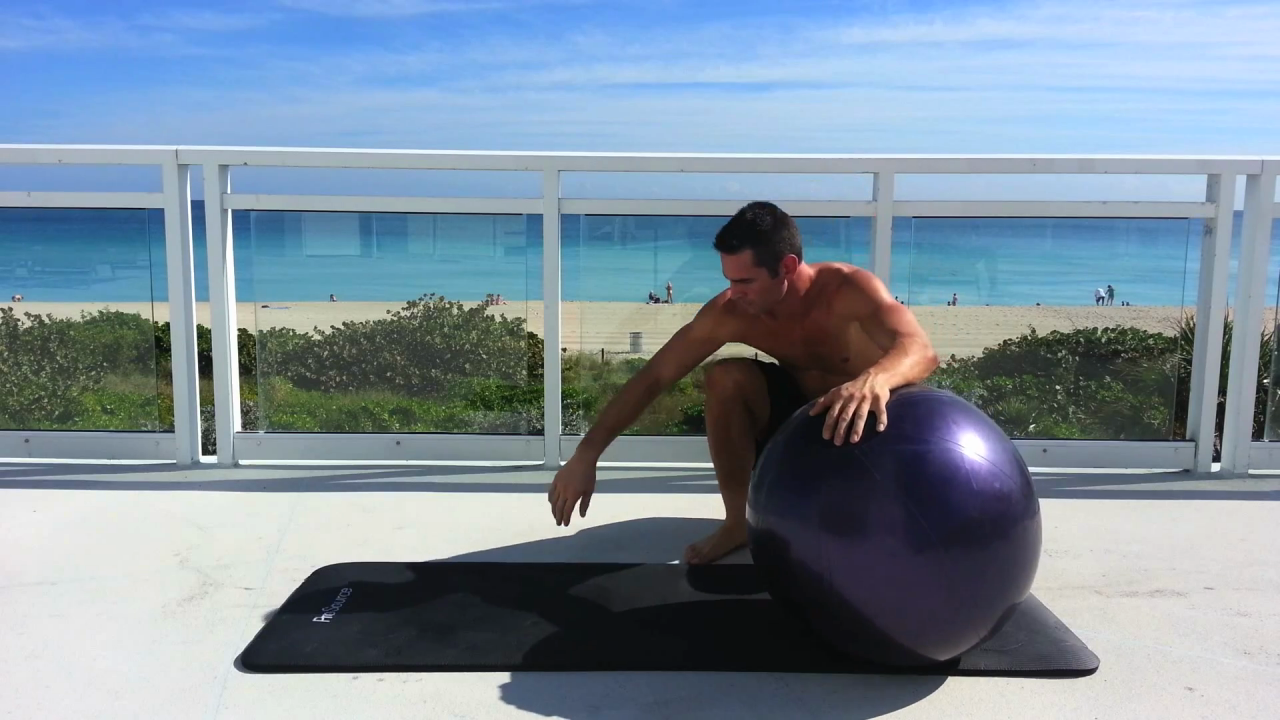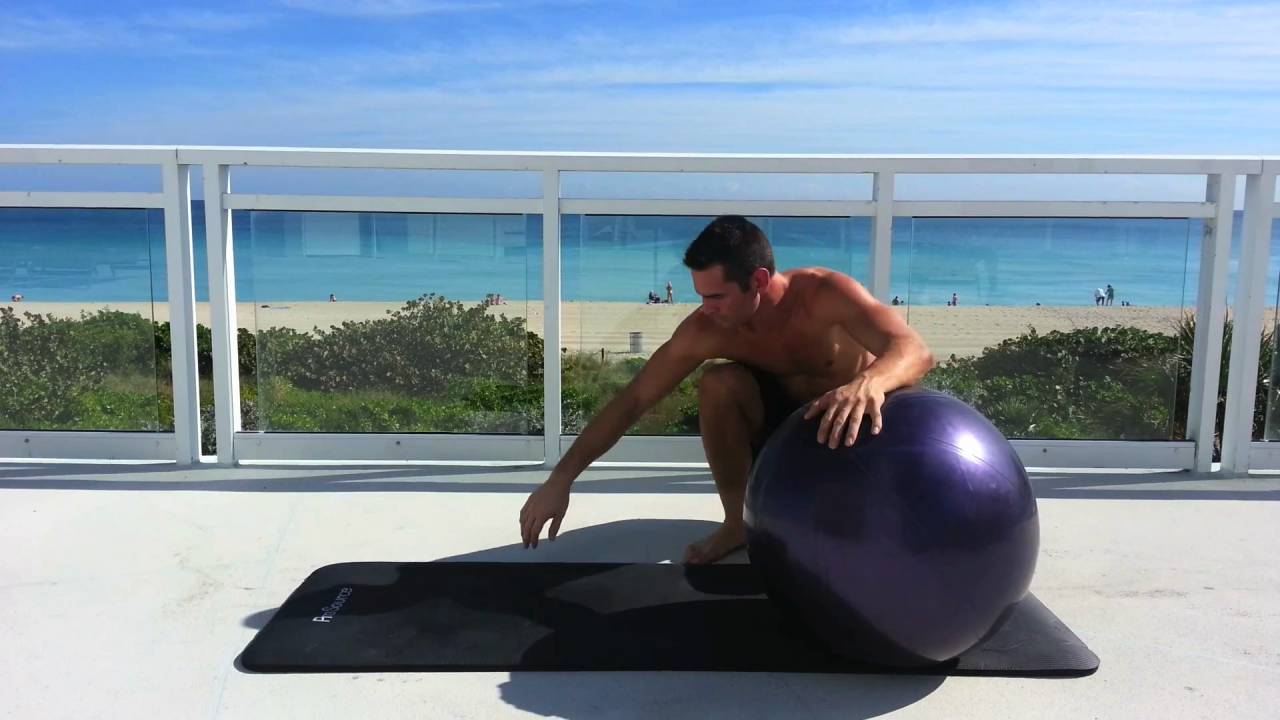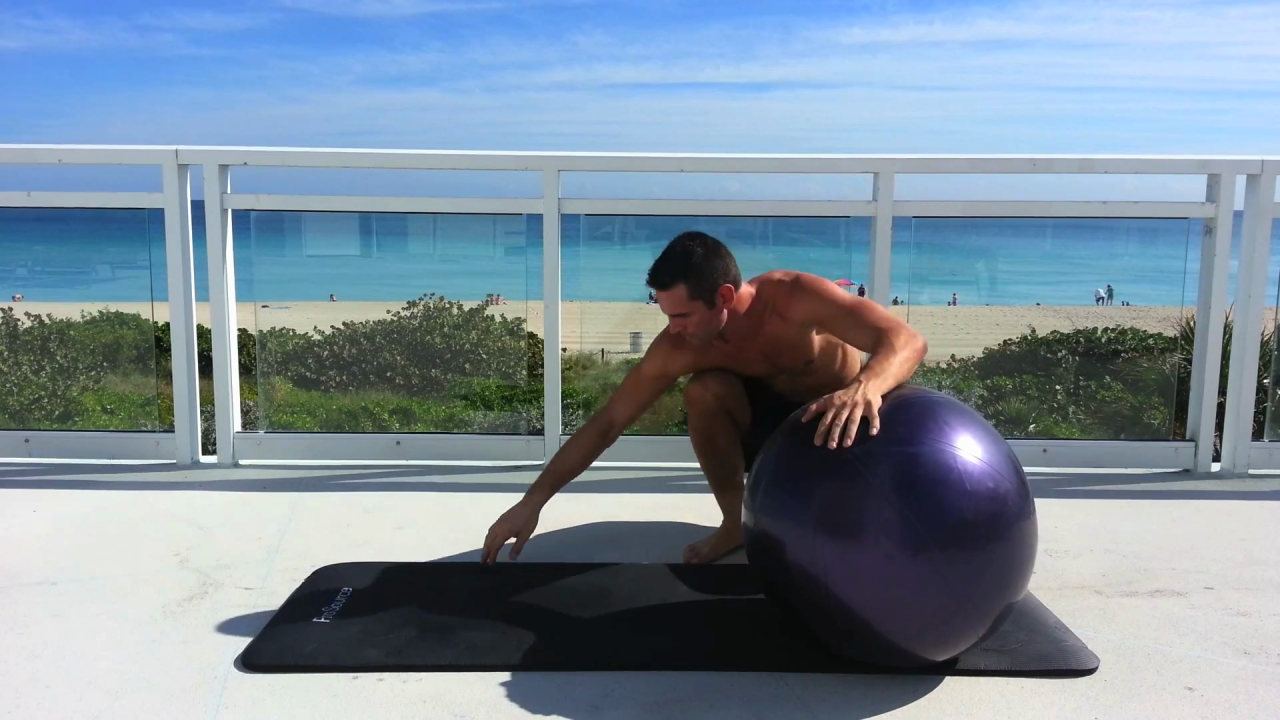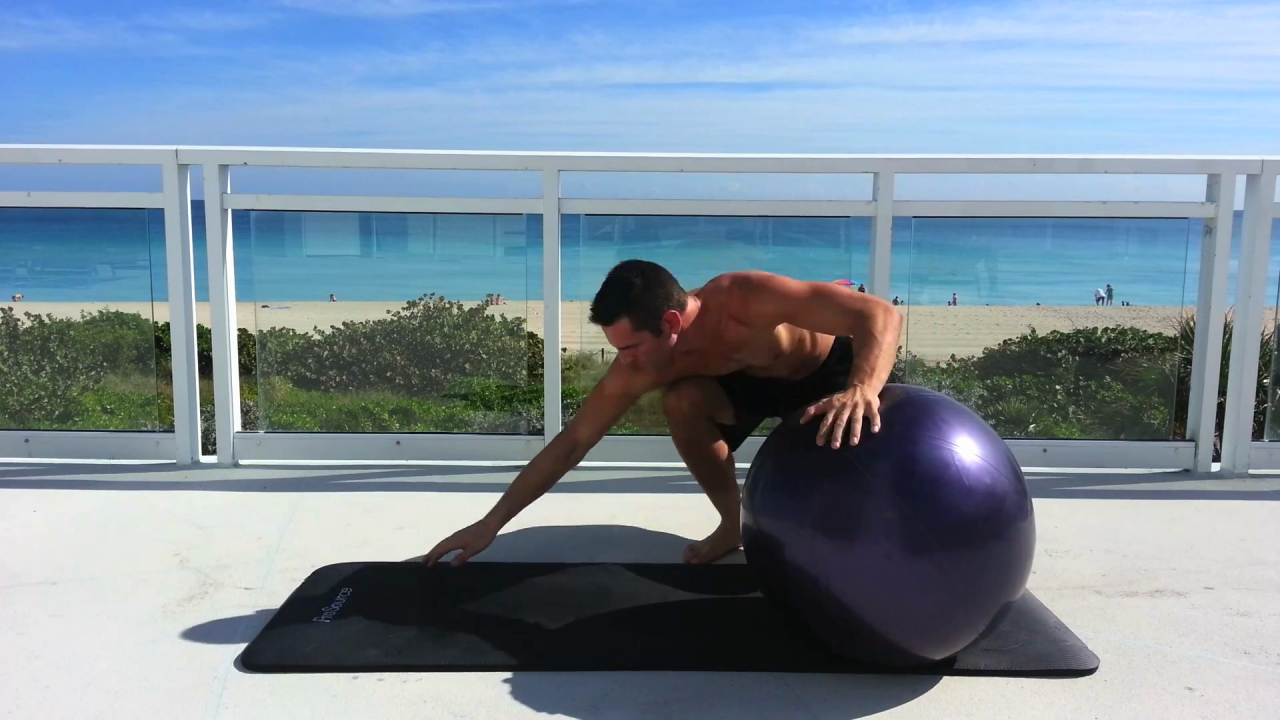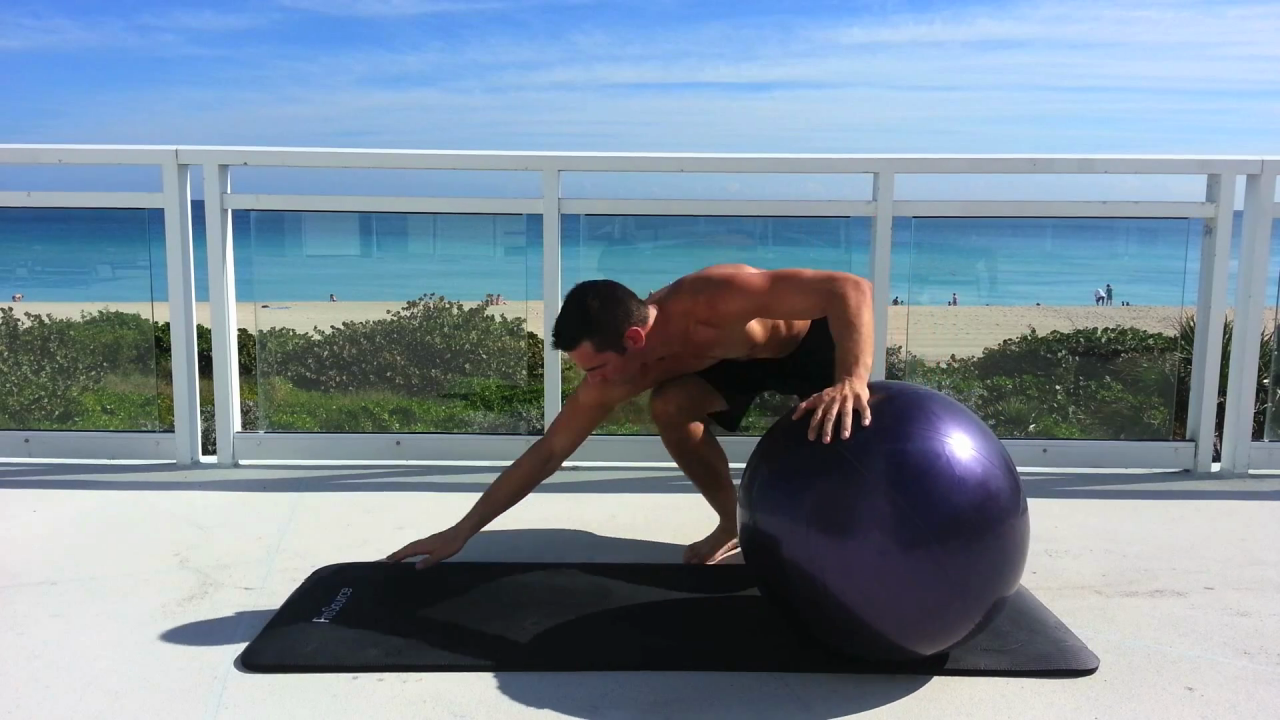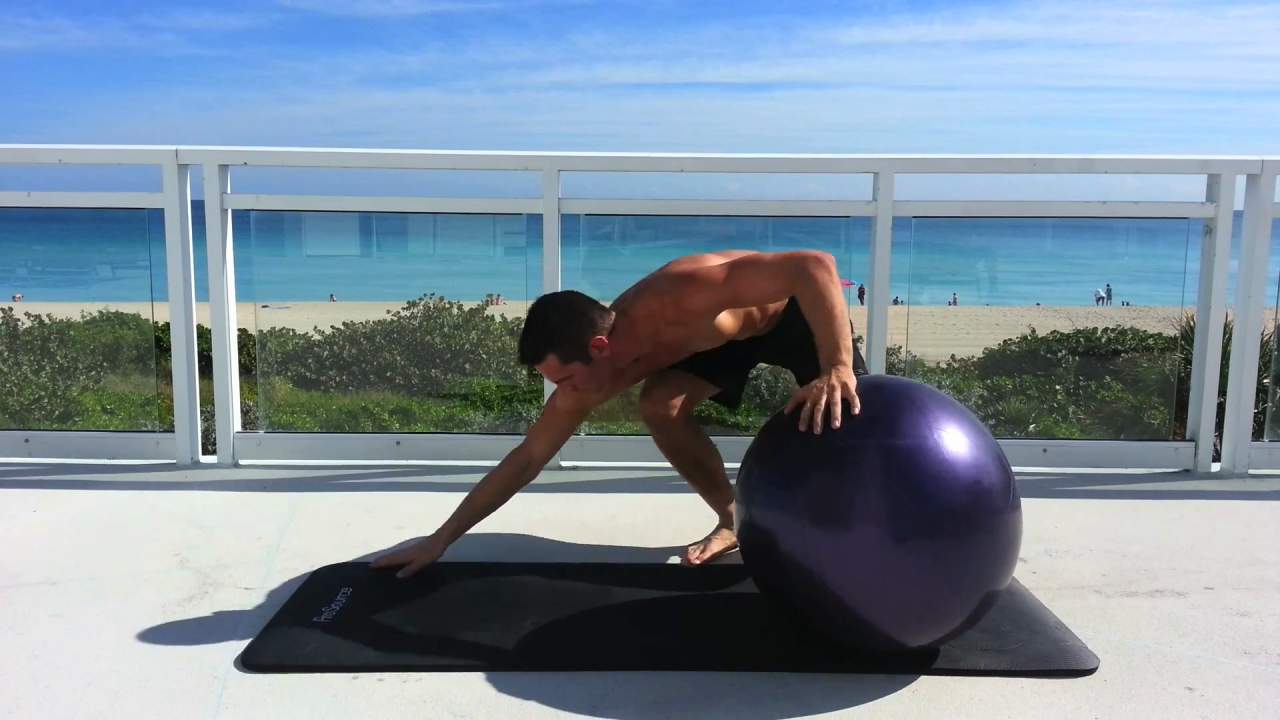
dt=0.1s
person 1, frame 1
left shoulder: (849, 289)
right shoulder: (729, 312)
left elbow: (920, 352)
right elbow: (652, 377)
left wrist: (873, 381)
right wrist: (586, 454)
left hip: (862, 422)
right hip: (798, 408)
right knee: (726, 377)
right ankle: (738, 522)
person 1, frame 2
left shoulder: (823, 294)
right shoulder: (705, 331)
left elbow: (912, 351)
right elbow: (632, 399)
left wrist: (867, 386)
right wrist: (561, 480)
left hip: (850, 416)
right hip: (786, 408)
right knee: (719, 385)
right ankle: (737, 523)
person 1, frame 3
left shoulder: (795, 296)
right shoulder: (677, 347)
left elbow: (907, 342)
right elbow: (606, 422)
left wrist: (865, 388)
right wrist: (532, 501)
left hip: (838, 416)
right hip: (774, 405)
right knee: (703, 392)
right ankle: (735, 524)
person 1, frame 4
left shoulder: (749, 298)
right shoulder: (641, 361)
left elbow: (881, 315)
right elbow: (572, 440)
left wrist: (861, 391)
right wrist: (492, 523)
left hip: (825, 372)
right hip: (753, 379)
right knee: (684, 402)
right ankle: (735, 524)
person 1, frame 5
left shoulder: (713, 299)
right shoulder: (615, 368)
left elbow: (850, 289)
right elbow: (546, 452)
left wrist: (851, 382)
right wrist: (461, 531)
left hip: (806, 336)
right hip: (732, 359)
right knee: (671, 405)
right ankle: (732, 523)
person 1, frame 6
left shoulder: (681, 295)
right shoulder: (596, 371)
left elbow: (816, 265)
right elbow: (528, 458)
left wrist: (838, 371)
right wrist: (442, 539)
left hip: (791, 306)
right hip: (729, 329)
right knee: (659, 406)
right ankle: (733, 520)
